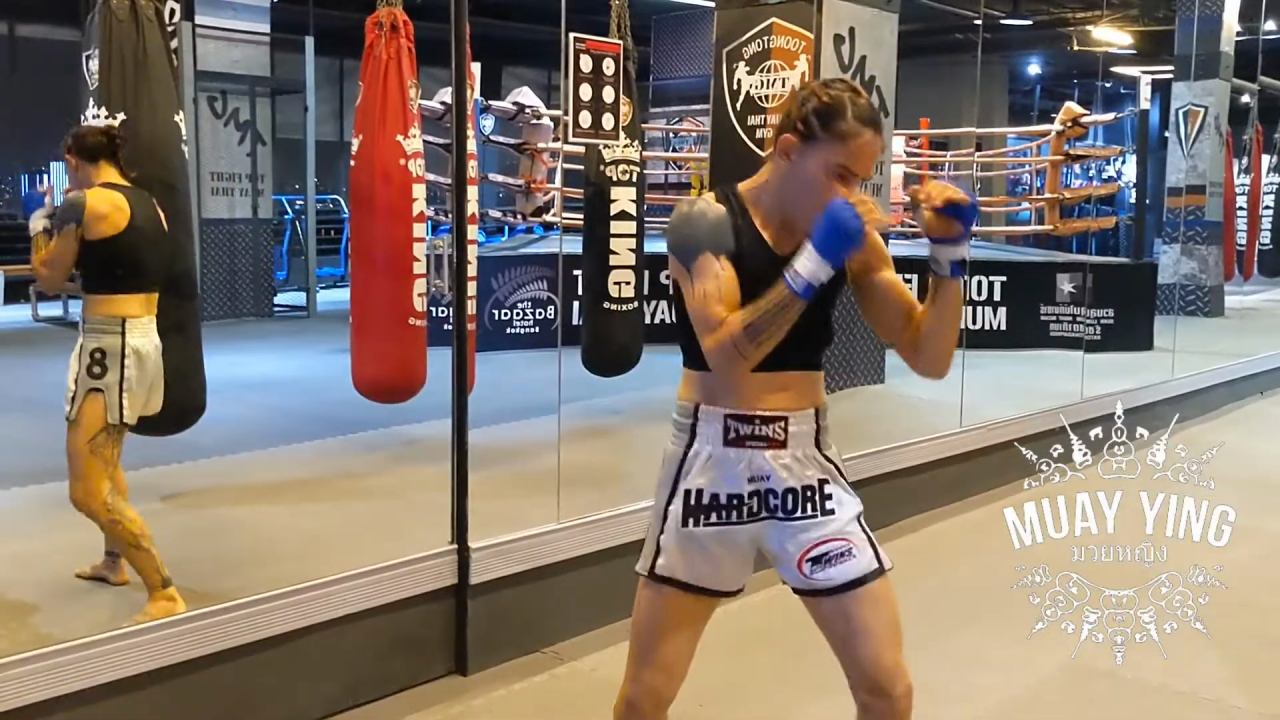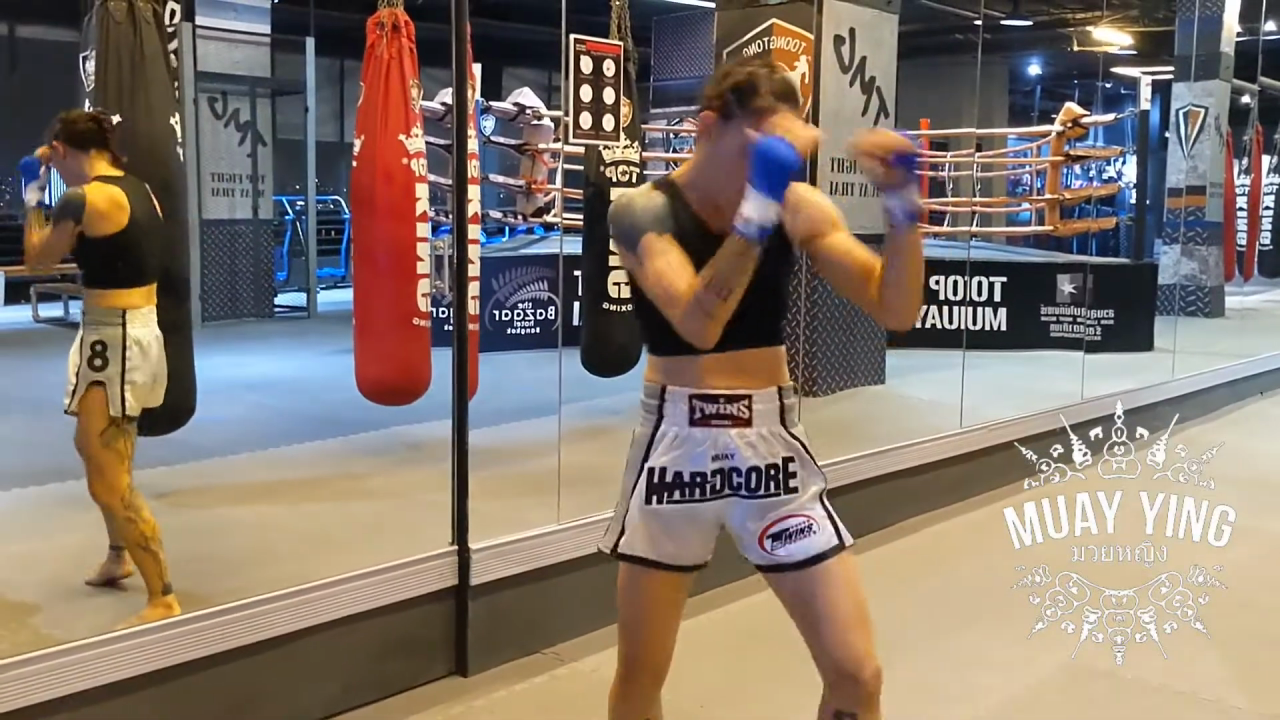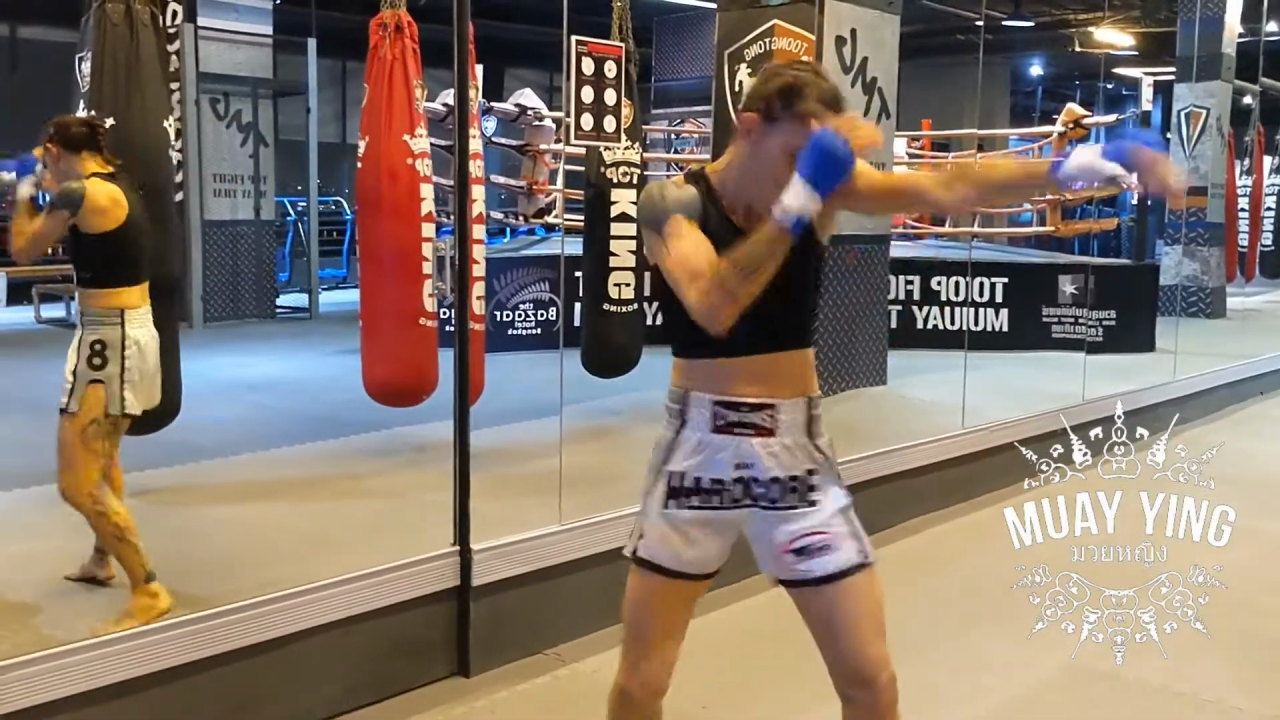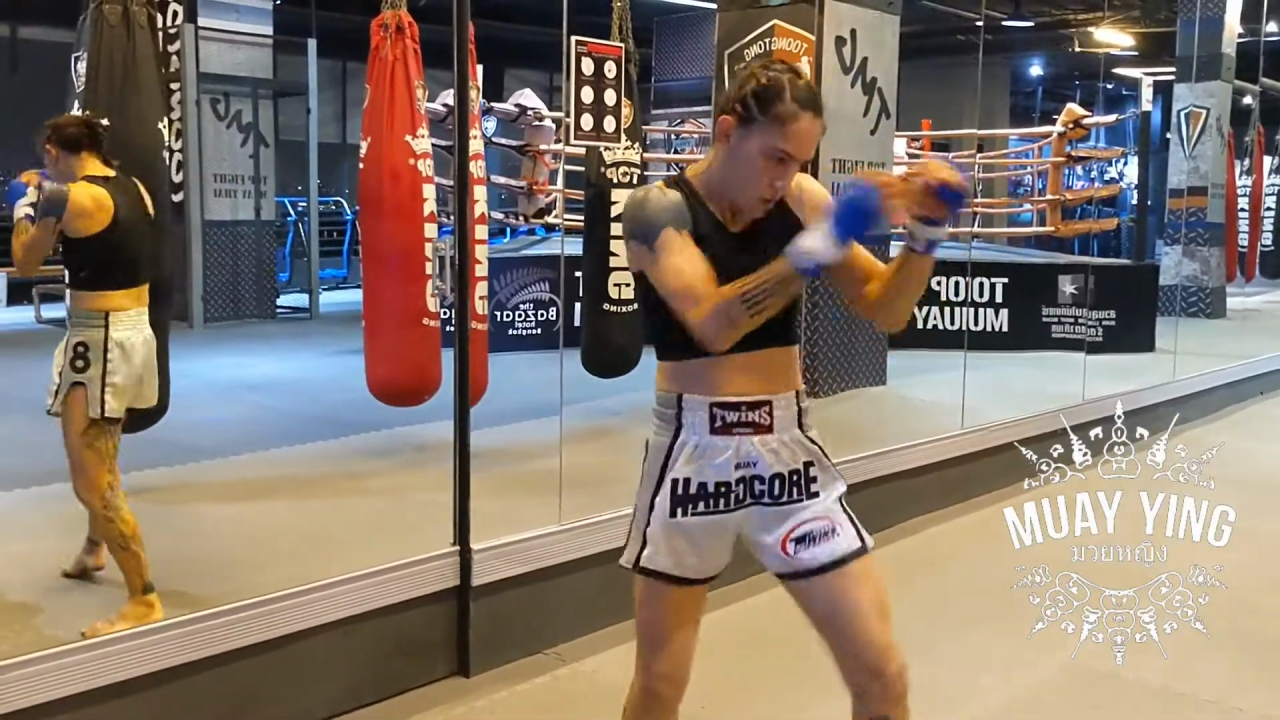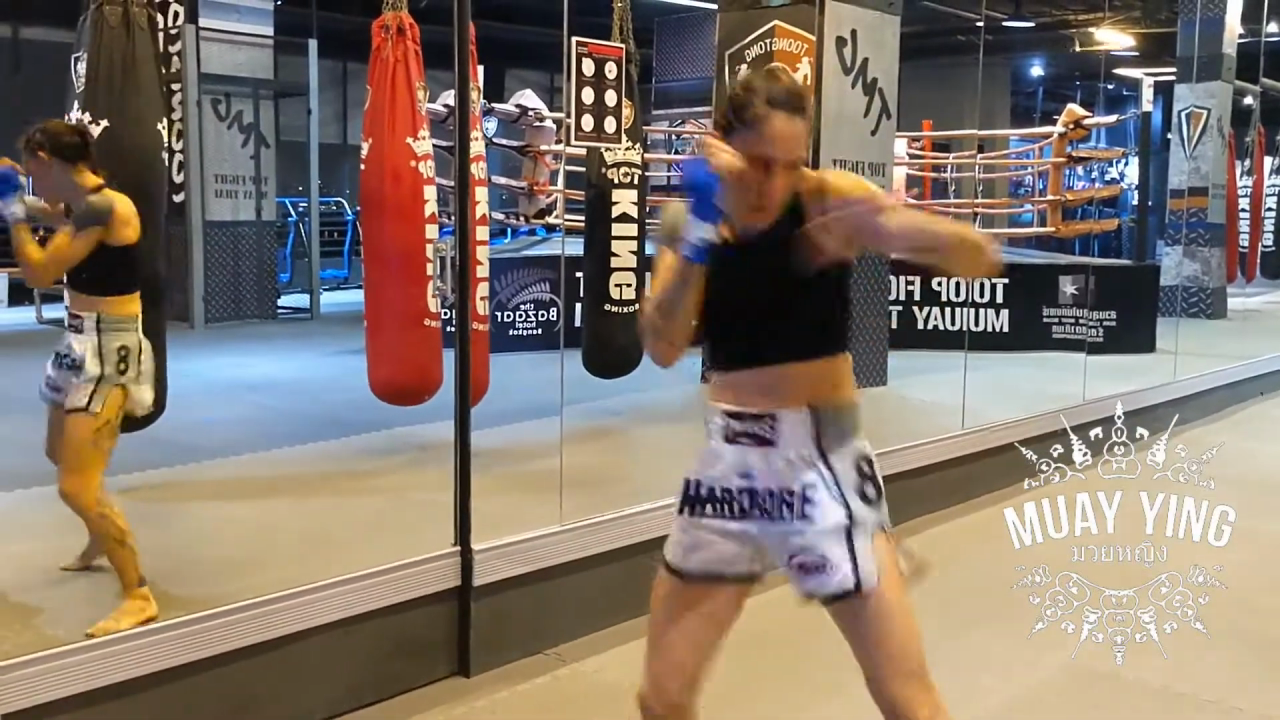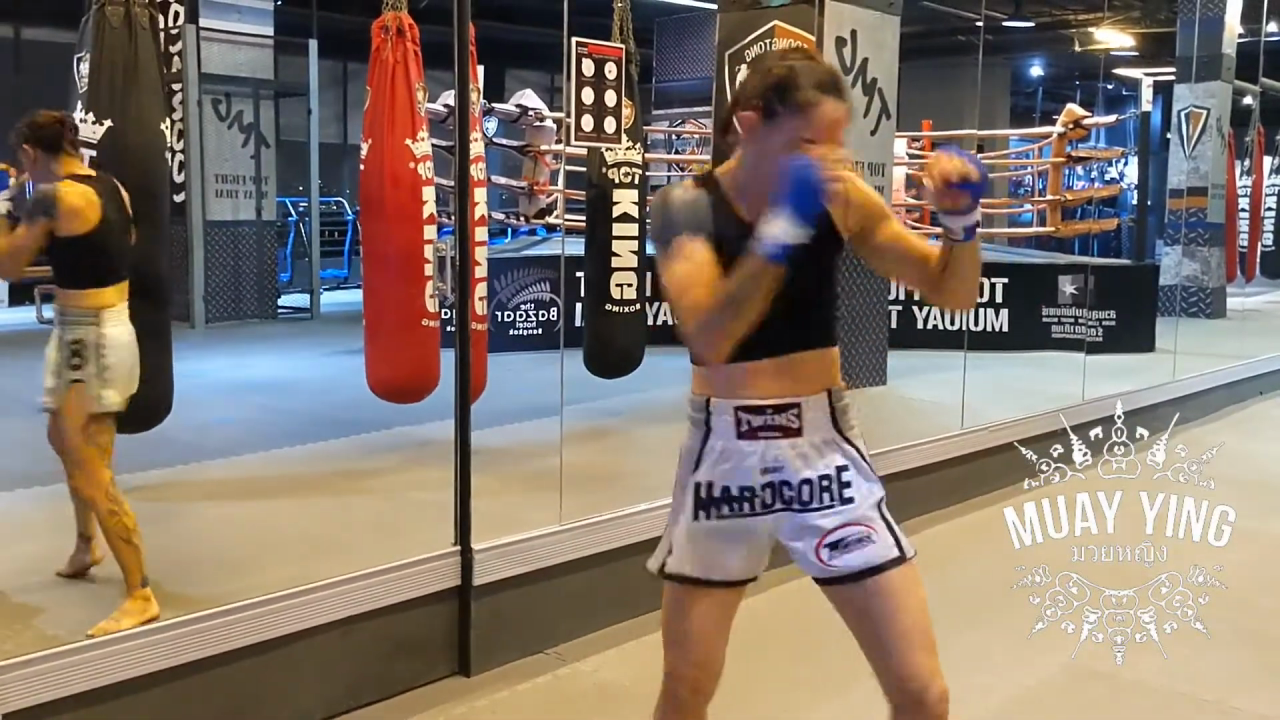
dt=0.3s
person 1, frame 1
left shoulder: (852, 234)
right shoulder: (703, 221)
left elbow: (931, 358)
right elbow: (726, 355)
left wrist: (950, 251)
right wrist: (814, 264)
left hip: (805, 468)
right hip: (710, 466)
person 1, frame 2
left shoulder: (799, 207)
right shoulder: (643, 209)
left elbow: (896, 310)
right elbow: (698, 324)
left wrist: (901, 202)
right wrist: (758, 205)
left hip: (770, 443)
right hip: (676, 445)
person 1, frame 3
left shoulder: (826, 186)
right shoulder: (673, 202)
left elbow: (954, 189)
right elbow: (713, 307)
left wrist: (1080, 164)
right wrist: (799, 198)
left hip: (790, 452)
right hip: (698, 455)
person 1, frame 4
left shoulder: (802, 198)
right shoulder: (659, 208)
left elbow: (886, 310)
right elbow: (714, 326)
left wrist: (925, 227)
right wrist: (825, 239)
left hip: (787, 449)
right hip: (694, 452)
person 1, frame 5
left shoulder: (833, 198)
right shoulder: (684, 222)
left elbow: (978, 255)
right elbow: (661, 346)
left wrist: (891, 222)
right wrist: (700, 226)
left hip: (824, 464)
right hip: (730, 464)
person 1, frame 6
left shoulder: (839, 200)
right shoulder: (683, 207)
left elbow: (953, 295)
right elbow: (709, 340)
left wrist: (960, 216)
right wrist: (785, 226)
left hip: (823, 454)
right hip: (726, 457)
person 2, frame 1
left shoulder: (84, 204)
right shoulder: (147, 204)
left elbow: (49, 279)
left wrist: (39, 222)
left hip: (110, 350)
right hip: (141, 341)
left knee: (89, 492)
right knee: (103, 466)
left ankle: (164, 595)
right ankle: (114, 561)
person 2, frame 2
left shoulder: (83, 199)
right shoulder: (139, 190)
left elbow: (37, 259)
left wrist: (32, 192)
left hip: (112, 341)
right hip: (141, 333)
left knee: (110, 485)
right knee: (90, 446)
left ankle: (163, 601)
right ankle: (119, 557)
person 2, frame 3
left shoulder: (77, 194)
right shoulder: (122, 187)
left elbow: (22, 249)
left wrist: (26, 191)
right wrist: (46, 193)
left hip: (108, 342)
right hip: (131, 333)
left knee: (77, 483)
right knee: (100, 457)
left ankle: (148, 592)
right ankle: (101, 558)
person 2, frame 4
left shoulder: (67, 197)
right shoulder: (134, 188)
left elbow: (24, 264)
left wrist: (24, 207)
left hip: (98, 342)
right hip: (133, 334)
left knee: (93, 482)
right knee: (95, 456)
left ankle: (143, 601)
right ankle: (94, 549)
person 2, frame 5
left shoulder: (102, 207)
right shoulder: (79, 202)
left hip: (110, 351)
right hip: (81, 343)
left knee: (78, 485)
right knee: (62, 452)
left ankle: (138, 597)
right ankle: (100, 543)
person 2, frame 6
left shoulder: (53, 197)
right shoulder: (111, 187)
left hip: (87, 340)
right hip: (106, 330)
left knee: (90, 478)
right knee: (64, 440)
left ankle: (140, 597)
right ankle: (85, 548)
